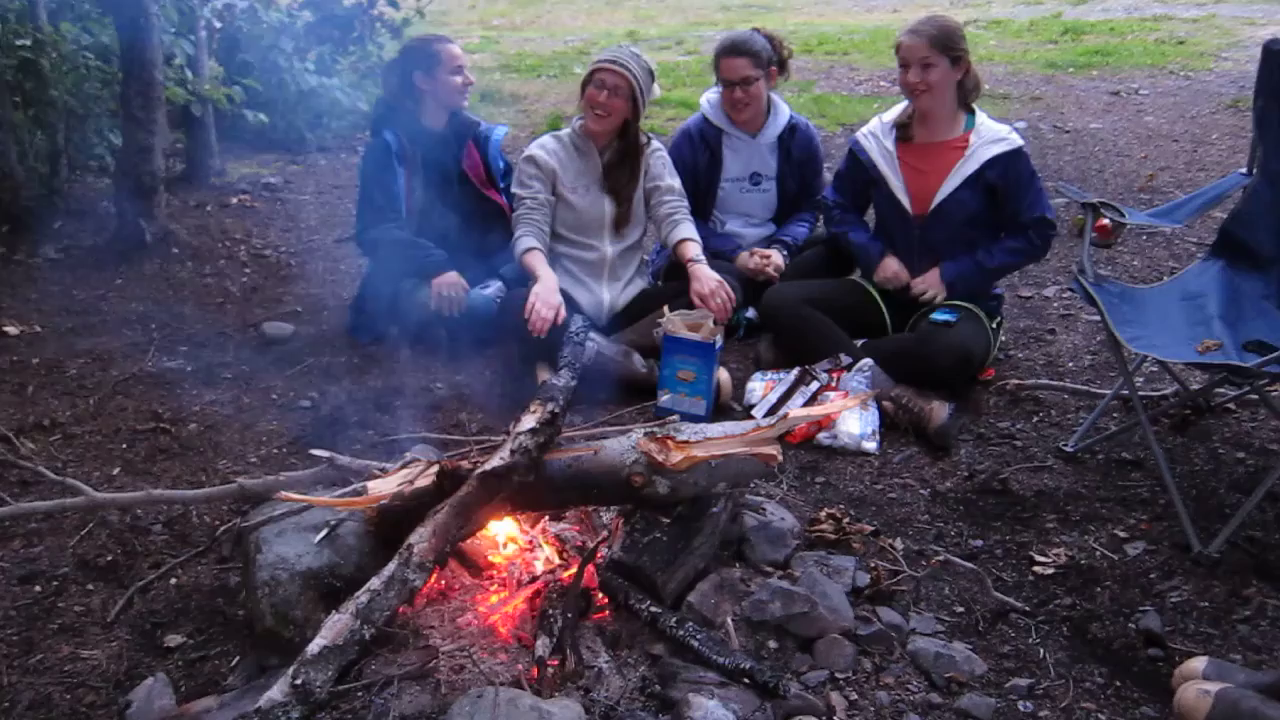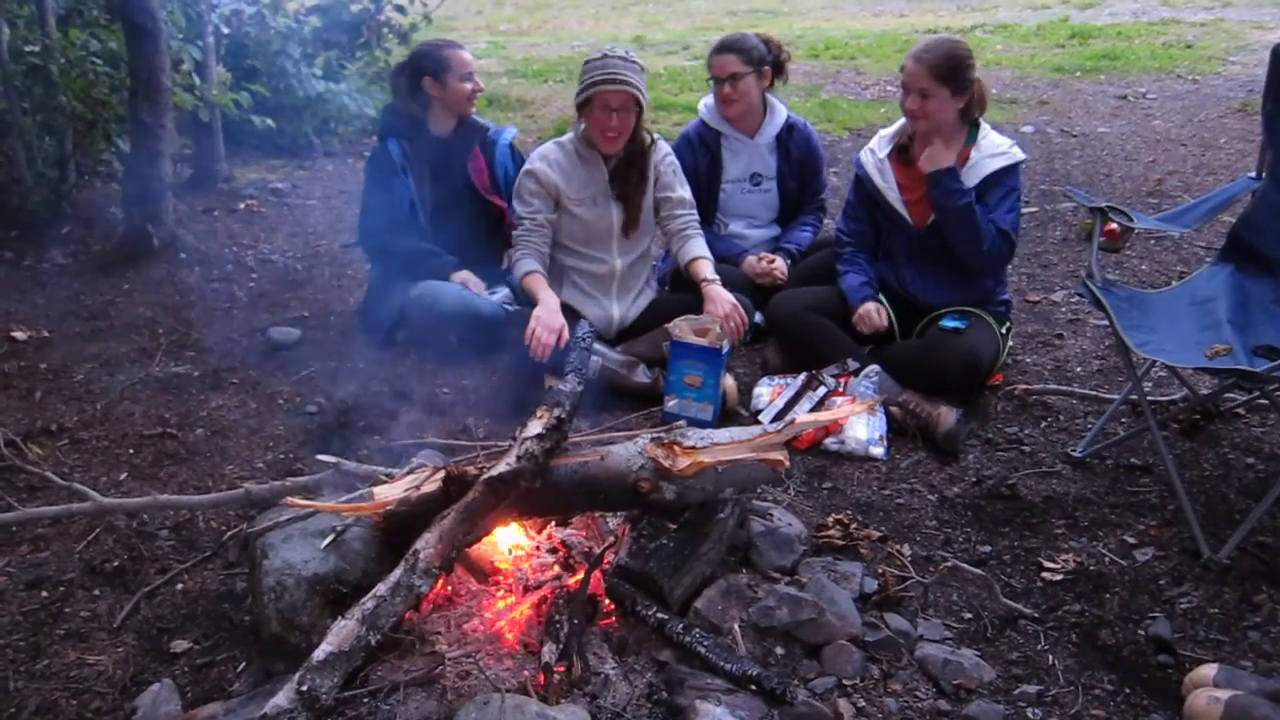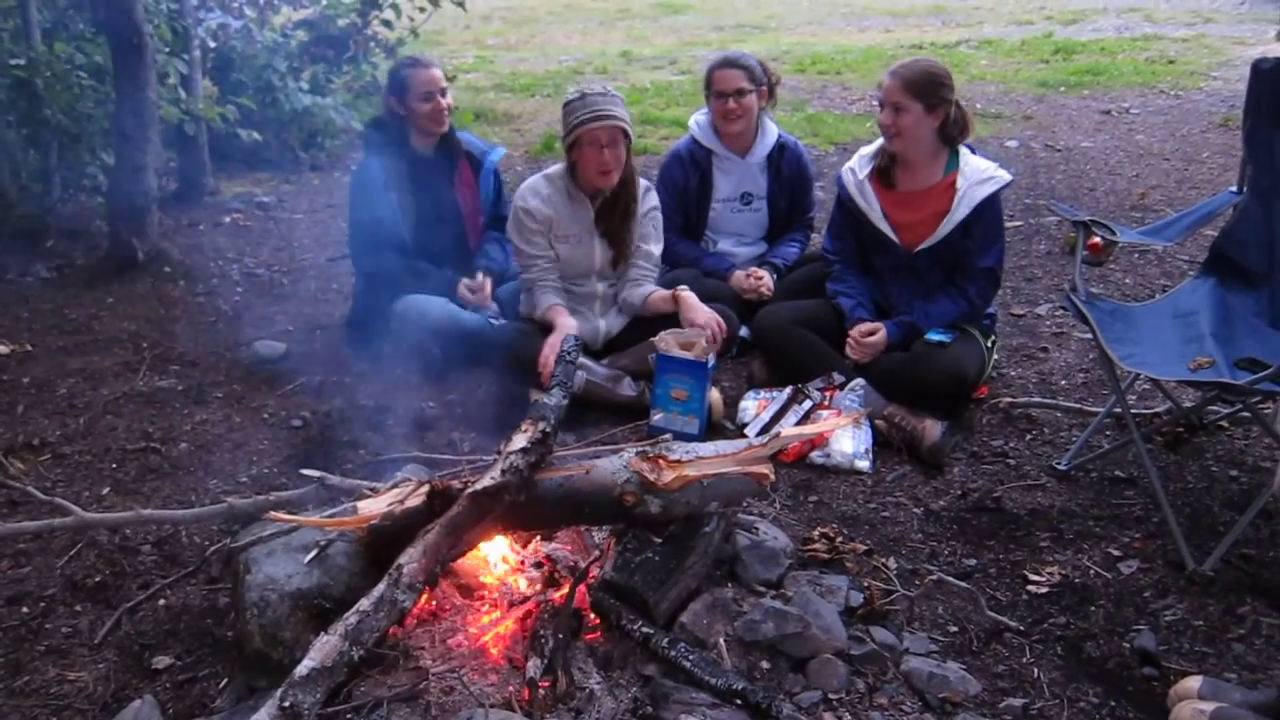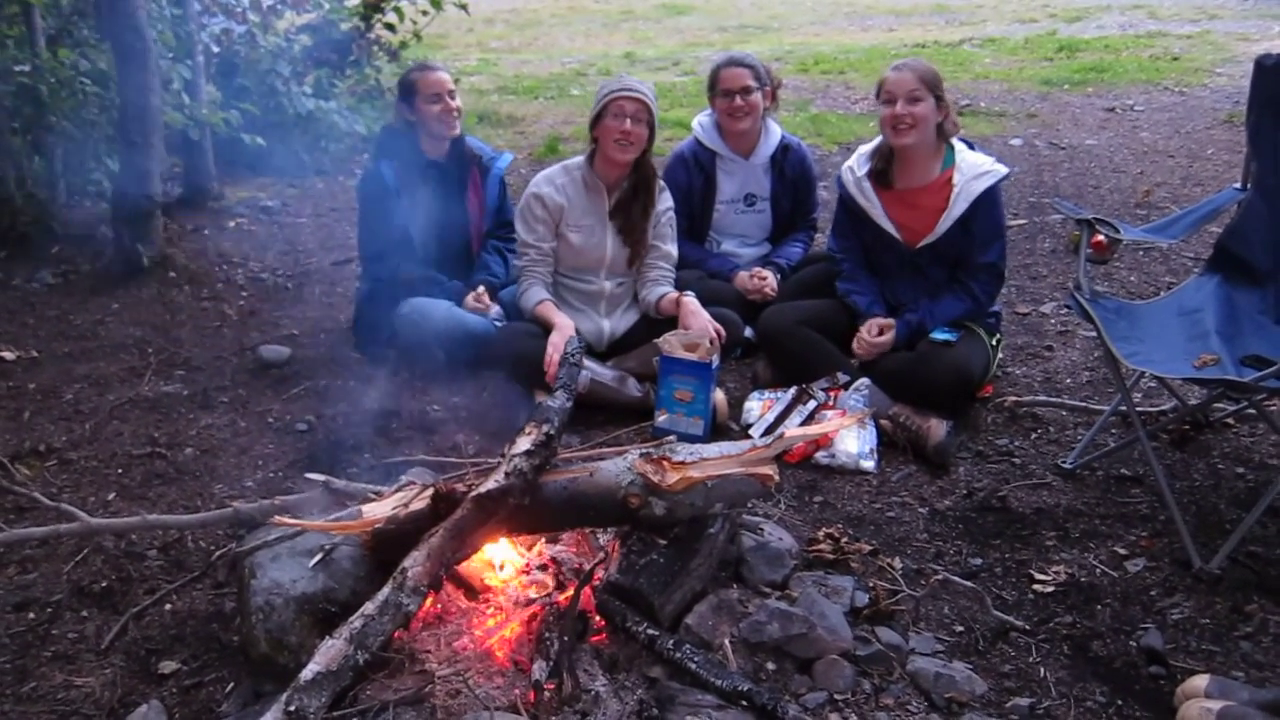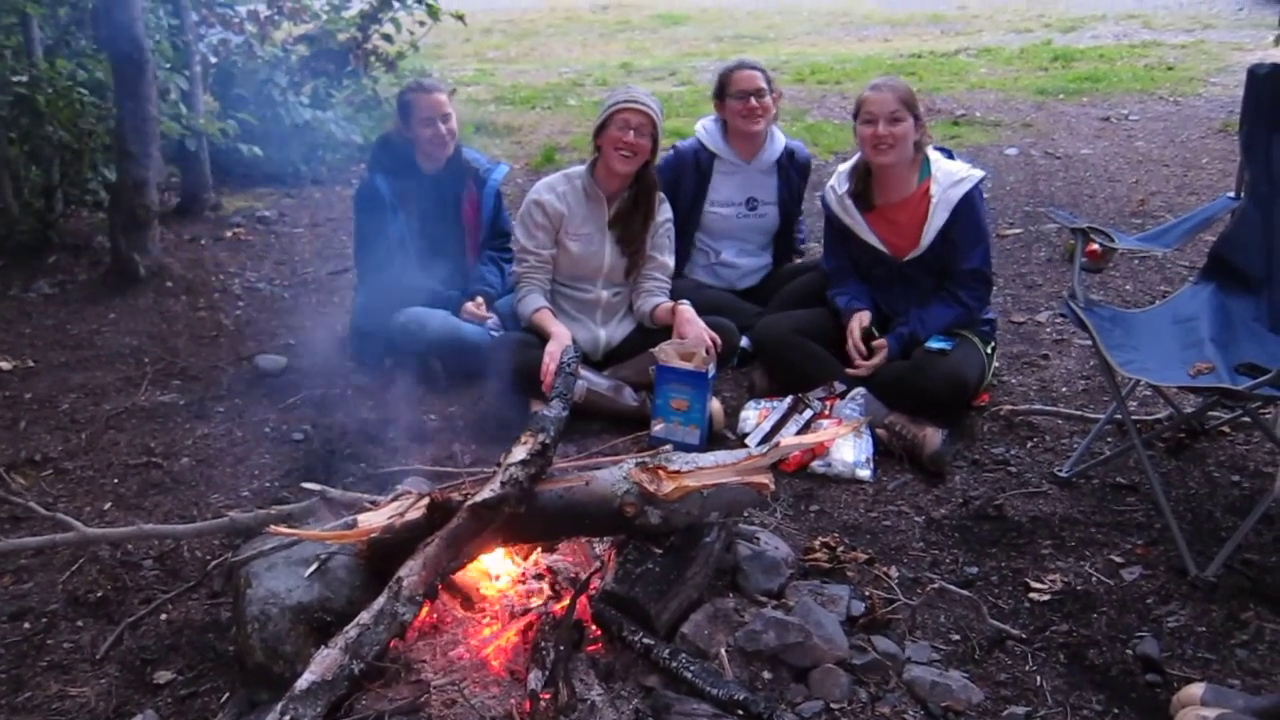
dt=1s
person 1, frame 1
left shoulder: (997, 152)
right shoulder: (876, 138)
left elbow: (1035, 233)
right elbow: (838, 208)
left wrist: (954, 273)
right wrist: (874, 256)
left hip: (961, 300)
right hip: (886, 292)
left knee: (951, 354)
right knee: (779, 303)
left ankle: (831, 357)
right ankle: (896, 395)
person 1, frame 2
left shoulder: (994, 163)
right shoulder: (879, 156)
left elbow: (991, 254)
right elbow: (853, 241)
left wrist: (945, 180)
right wrist: (861, 297)
left hip: (966, 308)
right hip: (890, 299)
left knee: (960, 361)
right knee: (785, 309)
left ankle: (837, 364)
right ankle: (903, 399)
person 1, frame 3
left shoulder: (976, 187)
right shoulder: (860, 175)
left elbow: (975, 287)
right elbow: (842, 261)
left wrist: (897, 332)
right wrist: (859, 320)
left hip: (948, 322)
right hip: (872, 313)
left knee: (946, 375)
right knee: (771, 324)
left ankle: (824, 378)
right ankle: (889, 413)
person 1, frame 4
left shoulder: (975, 182)
right shoulder: (859, 175)
left elbow: (981, 282)
right elbow: (849, 260)
left wrist: (905, 329)
right wrist: (870, 316)
left hip: (954, 319)
right hip: (879, 312)
left knee: (951, 372)
right knee: (776, 325)
left ankle: (822, 374)
right ankle: (894, 412)
person 1, frame 5
left shoulder: (956, 190)
right shoulder: (842, 191)
left elbow: (969, 289)
right elbow: (841, 271)
left wrist: (898, 342)
right wrist: (854, 313)
left hip: (947, 327)
right hip: (872, 323)
left knee: (947, 380)
right knee: (771, 334)
left ankle: (826, 387)
right ankle: (889, 420)
person 2, frame 1
left shoulder: (649, 154)
right shoulder: (544, 155)
left elbow: (674, 215)
right elbow: (529, 231)
left wrist: (697, 264)
right wrist: (546, 280)
left hip: (629, 301)
right hip: (569, 303)
left knee: (721, 293)
right knee: (521, 308)
right ankle: (650, 369)
person 2, frame 2
left shoulder: (655, 155)
right shoulder: (546, 165)
left elbow: (685, 229)
right elbow: (528, 250)
left wrist: (711, 284)
right wrist: (548, 303)
left hip: (639, 309)
right hip: (574, 313)
left knee: (736, 310)
right knee: (524, 331)
left ankle: (595, 366)
right ankle: (652, 379)
person 2, frame 3
left shoulder: (642, 195)
right shoulder: (535, 197)
left elbow: (635, 288)
right elbow: (542, 287)
left wrist: (680, 297)
right wrist: (563, 323)
left hip: (622, 330)
right hip: (564, 329)
left knee: (720, 326)
right knee: (509, 343)
left ankle: (578, 377)
right ankle: (640, 392)
person 2, frame 4
left shoulder: (657, 195)
right shoulder: (549, 188)
left elbow: (655, 281)
right elbow: (533, 282)
left wrist: (684, 302)
right wrist: (560, 323)
left hip: (628, 332)
right hip: (567, 331)
left knee: (725, 326)
right knee: (509, 342)
right ankle: (650, 393)
person 2, frame 5
left shoulder: (656, 207)
right shoulder: (549, 196)
left elbow: (649, 292)
right elbow: (530, 286)
left wrist: (679, 309)
right wrist: (557, 332)
left hip: (624, 342)
right hip: (565, 340)
left knee: (721, 336)
right knee: (508, 351)
left ankle: (574, 390)
right ankle: (649, 403)
person 3, frame 1
left shoulder: (478, 136)
right shoulder: (386, 148)
left elbow: (511, 197)
right elbow: (374, 232)
right wrist: (434, 265)
left hip: (487, 264)
right hip: (421, 274)
right knee: (427, 300)
person 3, frame 2
left shoulder: (490, 140)
right shoulder: (392, 156)
right elbow: (378, 237)
right wrist: (446, 269)
left hip: (488, 268)
right hip: (425, 277)
right knee: (431, 301)
person 3, frame 3
left shoulder: (474, 156)
right shoulder: (374, 172)
left elbow: (500, 224)
right elbow: (369, 257)
left wrist: (487, 270)
right wrist: (446, 285)
left hip: (472, 283)
right hip: (408, 293)
right knee: (414, 316)
person 3, frame 4
left shoulder: (483, 162)
right shoulder: (383, 177)
left elbow: (503, 233)
right elbow: (382, 261)
left wrist: (485, 285)
right wrist: (454, 295)
left hip: (476, 292)
right hip: (414, 298)
right knee: (419, 320)
person 3, frame 5
left shoulder: (479, 173)
right shoulder: (378, 189)
left elbow: (498, 245)
right elbow: (380, 274)
left wrist: (482, 295)
right wrist: (453, 304)
left hip: (472, 302)
right hip: (408, 308)
right knee: (413, 327)
person 4, frame 1
left shoulder: (800, 134)
right shoulder: (692, 136)
left elbow: (808, 207)
left wrist: (781, 250)
right wrist: (734, 256)
left hip: (771, 256)
right hip: (714, 257)
right knee: (680, 266)
left ankle: (750, 310)
person 4, frame 2
left shoulder: (799, 135)
right shoulder: (693, 140)
left elbow: (812, 210)
left wrist: (785, 257)
right wrist: (740, 260)
left hip: (776, 257)
right hip: (718, 261)
person 4, frame 3
left shoulder: (789, 153)
right shoulder: (683, 157)
left elbow: (800, 226)
right elbow: (669, 237)
left wrist: (771, 271)
right wrist: (728, 274)
left hip: (767, 271)
right hip: (709, 273)
right knee: (676, 284)
left ankle: (748, 326)
person 4, frame 4
left shoulder: (793, 154)
right shoulder: (687, 159)
left elbow: (803, 227)
right elbow: (675, 238)
left wrist: (775, 272)
right wrist: (732, 276)
left hip: (771, 273)
right hip: (713, 276)
left knee: (837, 267)
right knee: (682, 285)
left ankle: (754, 326)
person 4, frame 5
left shoulder: (794, 158)
right shoulder: (688, 158)
left wrist: (795, 254)
left hip: (765, 282)
right hip: (703, 286)
right knee: (676, 295)
left ankle: (751, 338)
